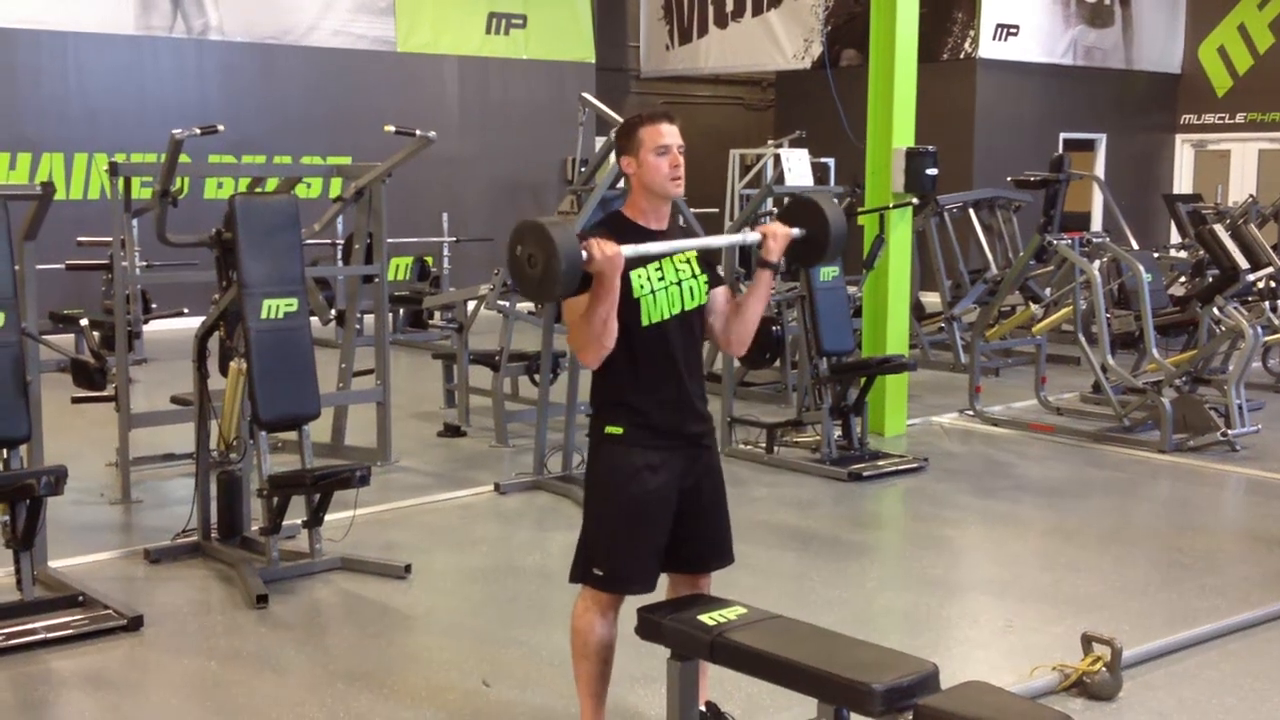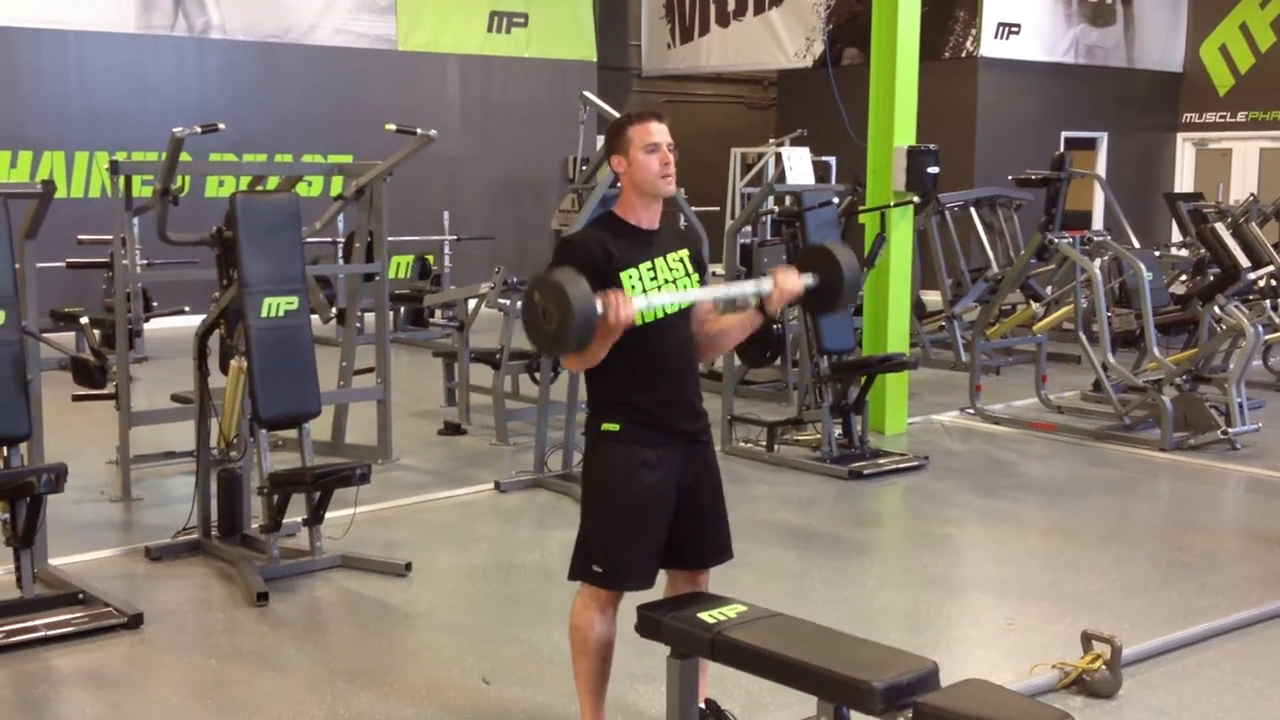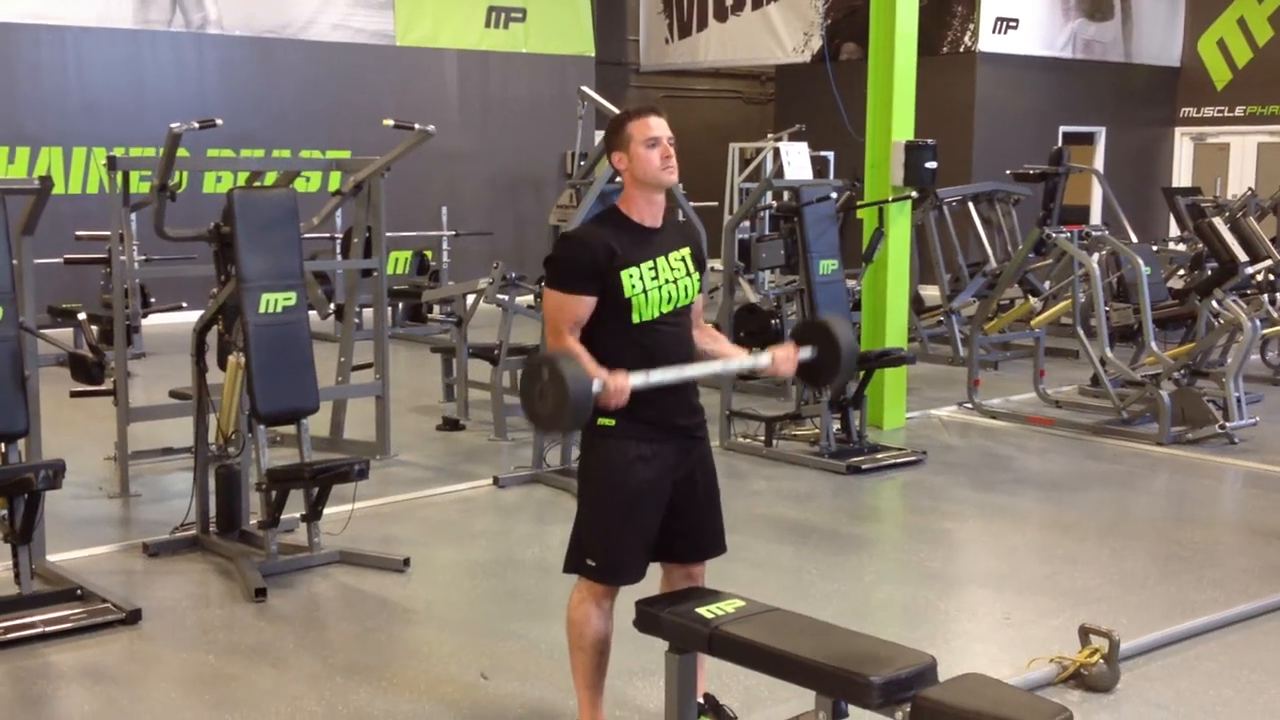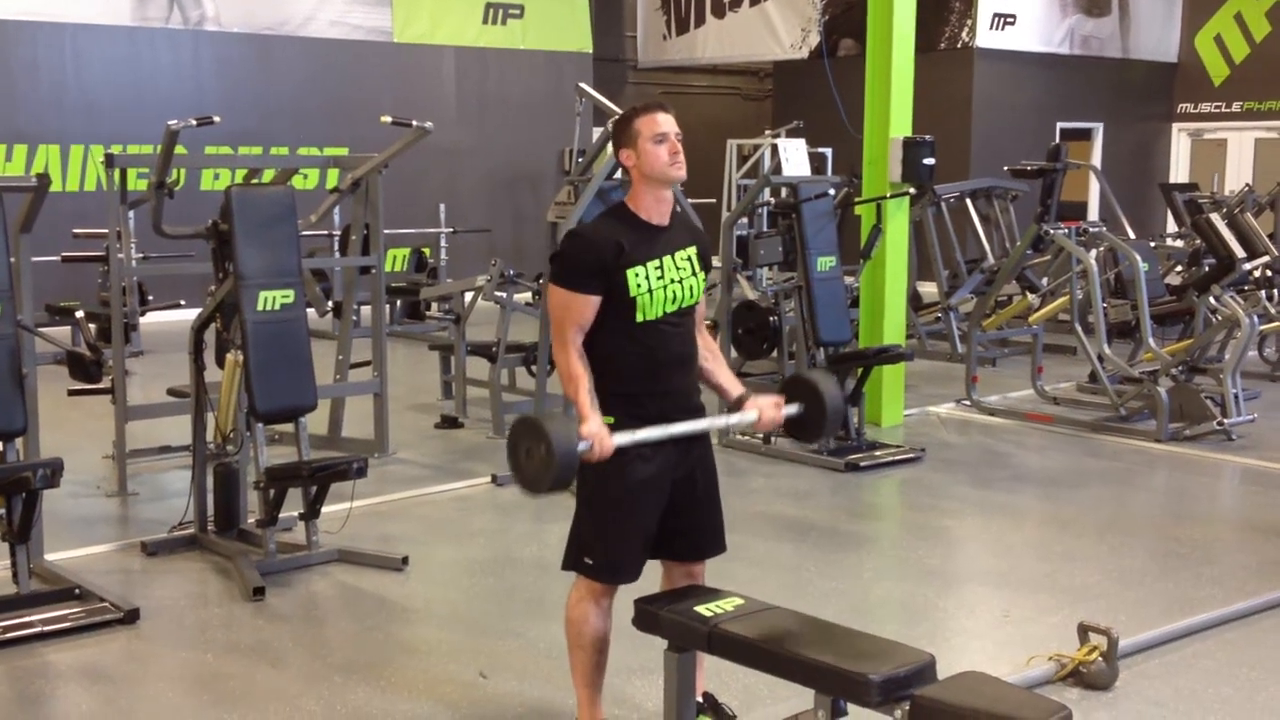
dt=0.2s
person 1, frame 1
left shoulder: (694, 245)
right shoulder: (597, 246)
left elbow: (732, 339)
right elbow: (589, 353)
left wrist: (766, 265)
right wrist: (606, 275)
left hip: (694, 437)
right hip: (628, 445)
left knee: (695, 575)
right knee: (606, 588)
person 1, frame 2
left shoulder: (684, 243)
right shoulder: (589, 249)
left elbow: (701, 339)
right elbow: (572, 352)
left wrist: (765, 307)
right wrist: (605, 321)
left hip: (691, 434)
right hip: (624, 443)
left knee: (693, 571)
right knee: (604, 586)
person 1, frame 3
left shoulder: (685, 239)
right shoulder: (588, 246)
right elbow: (560, 336)
left wrist: (753, 358)
right wrist: (599, 378)
left hip: (686, 429)
right hip: (622, 437)
left knee: (688, 567)
right knee: (600, 579)
person 1, frame 4
left shoulder: (691, 237)
right shoulder: (594, 243)
right elbow: (567, 341)
left wrist: (742, 397)
right wrist: (589, 417)
left hip: (687, 431)
right hip: (623, 437)
left knee: (689, 565)
right knee: (599, 578)
